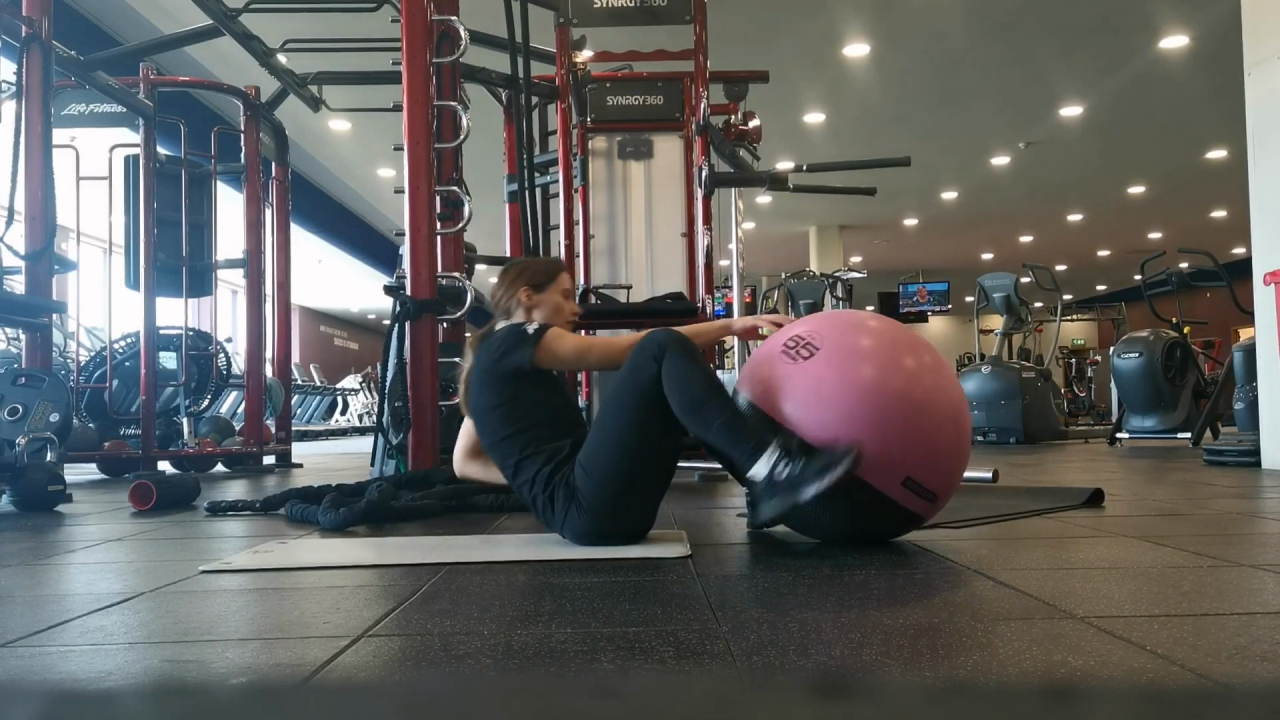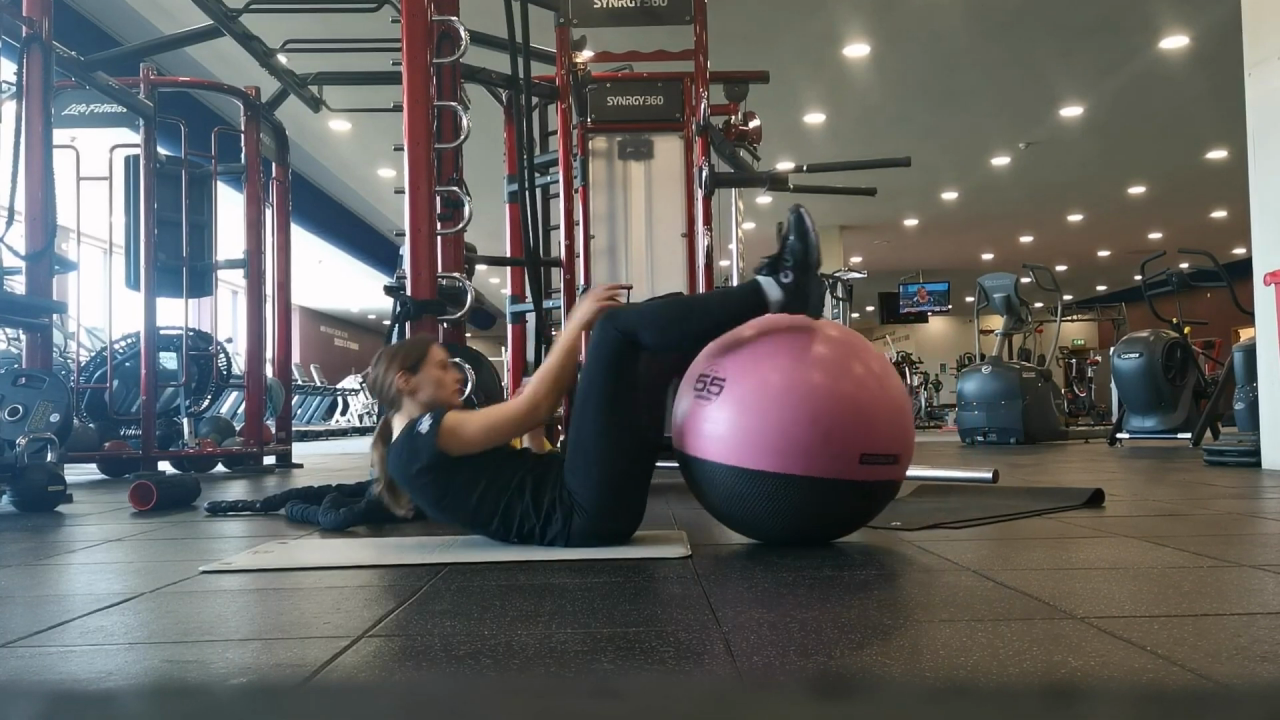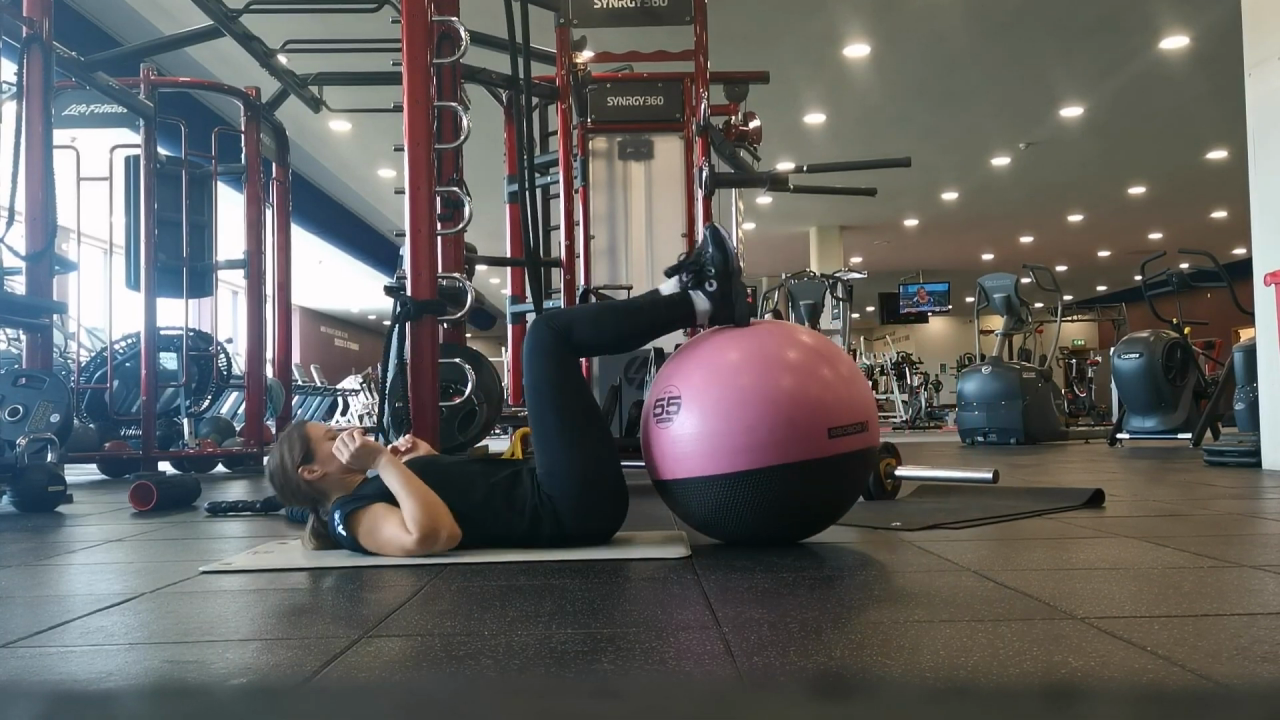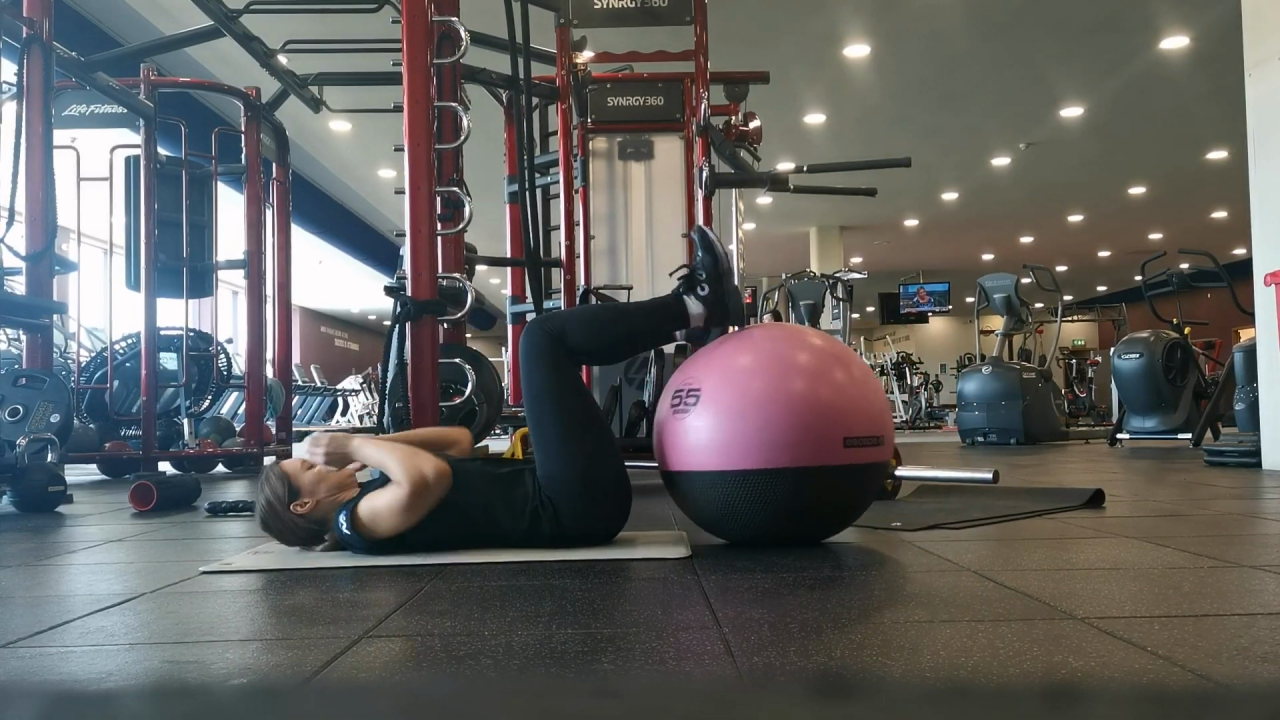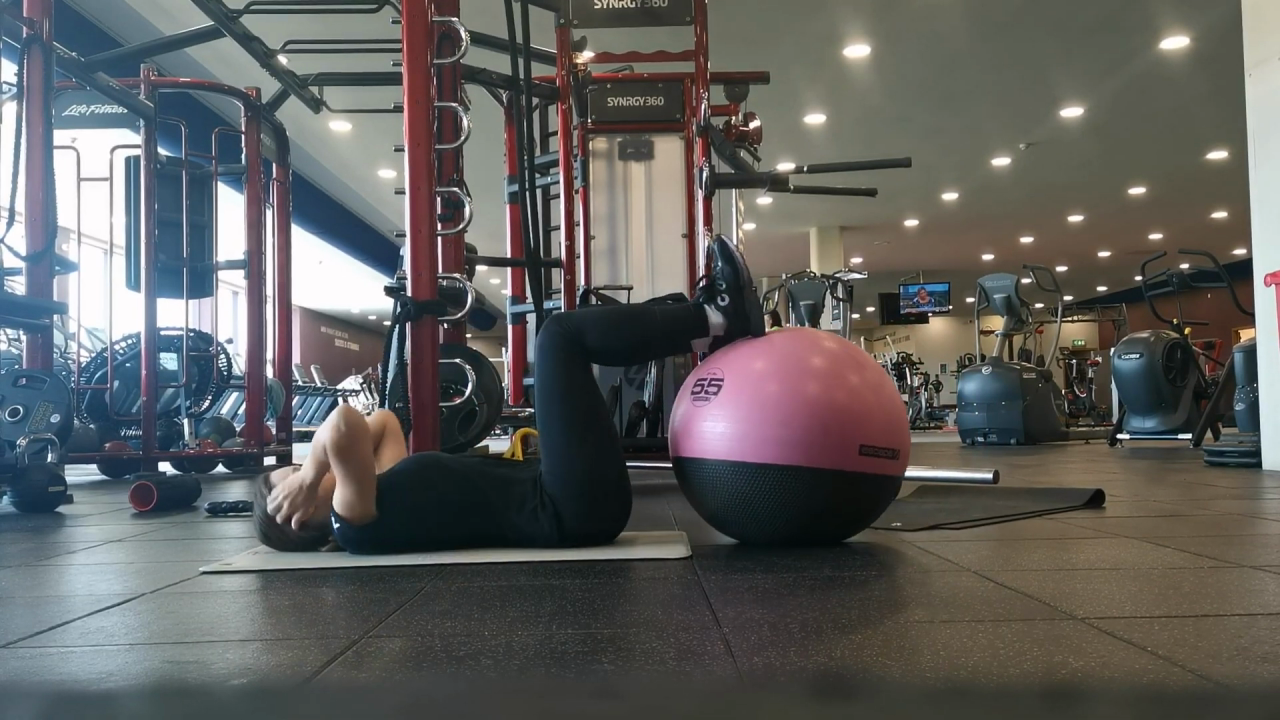
dt=0.4s
person 1, frame 1
left shoulder: (499, 359)
right shoulder: (512, 341)
left elbow: (464, 460)
right elbow: (623, 350)
right wrist: (730, 326)
left hip: (587, 509)
right hip: (595, 509)
right knee: (665, 348)
right ankle: (778, 470)
person 1, frame 2
left shoulder: (418, 449)
right shoulder: (425, 436)
right elbow: (531, 407)
right wrist: (578, 323)
left hip: (577, 513)
right hip: (587, 514)
left knee: (662, 348)
right knee: (619, 327)
right ankle: (776, 292)
person 1, frame 3
left shoulder: (370, 496)
right shoulder: (354, 518)
right elbow: (438, 536)
left wrist: (427, 460)
right wrist: (384, 465)
left hip: (559, 502)
right hip: (574, 509)
left knee: (551, 340)
right knee: (549, 332)
left ankle: (681, 291)
right ankle: (704, 304)
person 1, frame 4
left shoulder: (382, 495)
right shoulder: (361, 520)
left elbow: (461, 439)
right elbow: (430, 476)
left wrist: (376, 446)
right wrist: (355, 444)
left hip: (565, 501)
right hip: (577, 508)
left knee: (546, 342)
right knee: (543, 336)
left ankle: (687, 317)
right ankle: (698, 307)
person 1, frame 5
left shoulder: (379, 501)
right shoulder: (356, 520)
left elbow: (383, 421)
right elbow: (344, 419)
right wrist: (309, 472)
left hip: (566, 504)
right hip: (574, 511)
left knee: (567, 339)
right knee: (561, 333)
left ankle: (705, 330)
right ankle: (715, 318)
